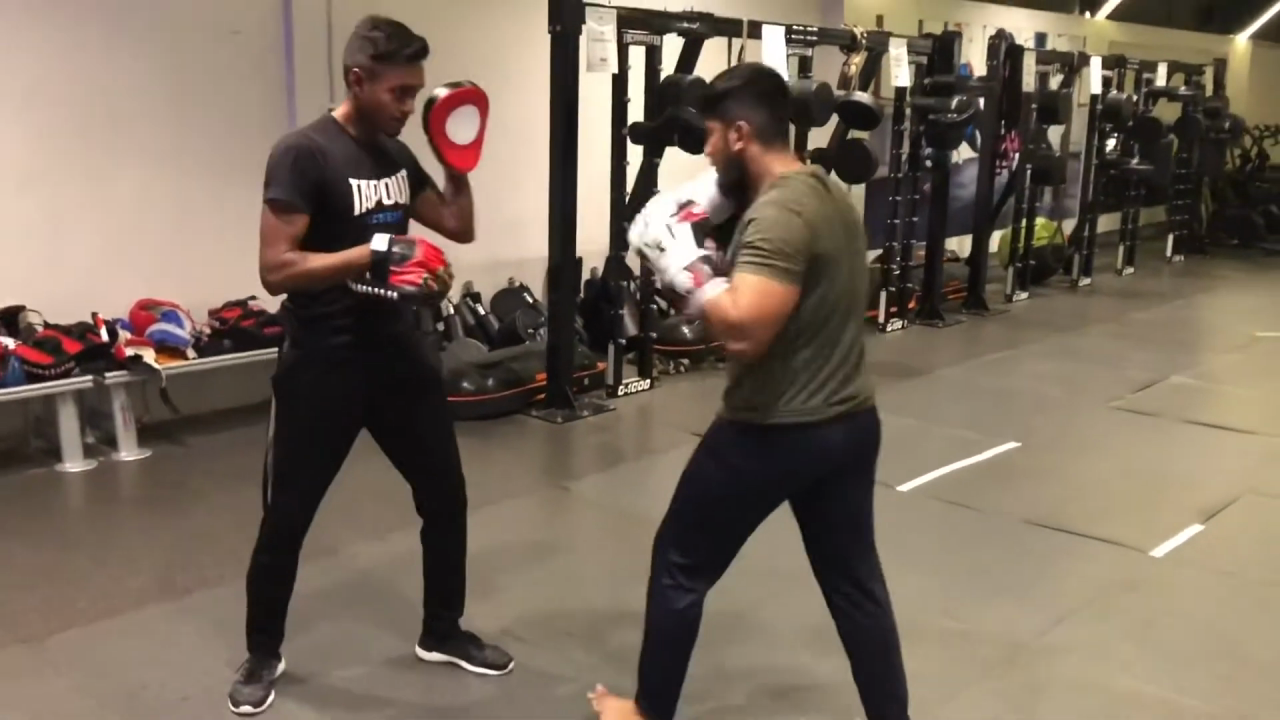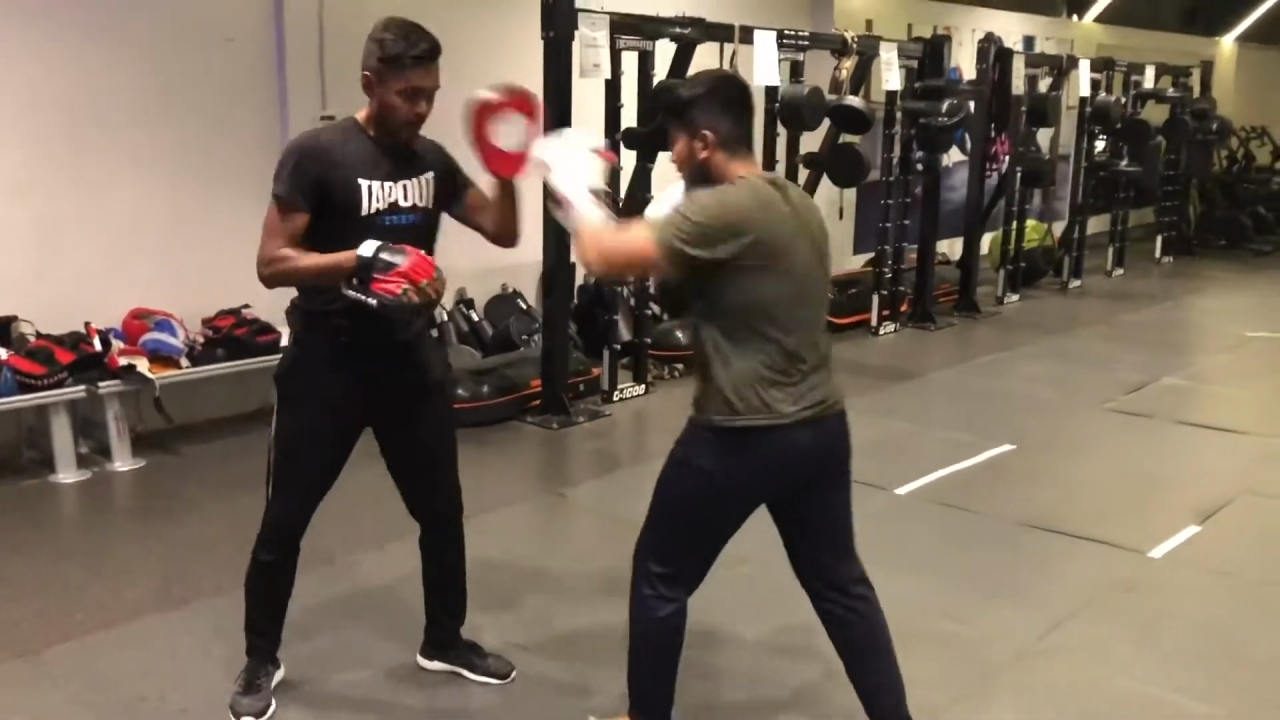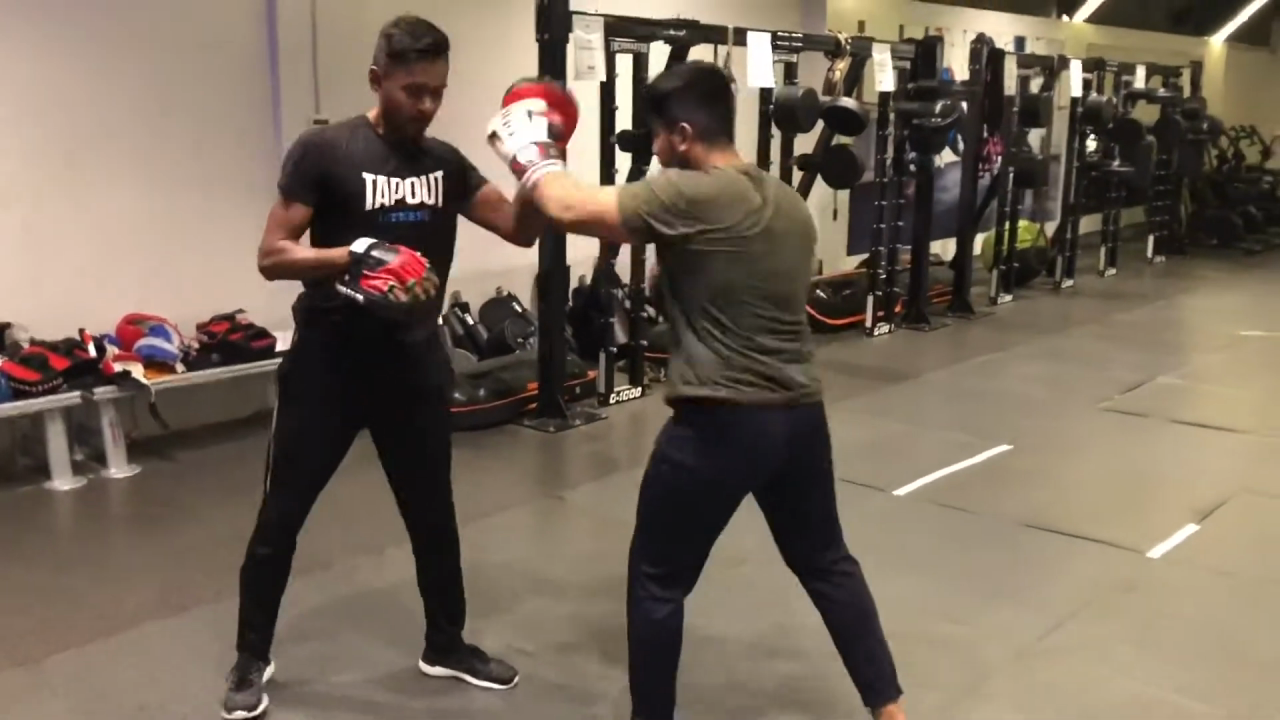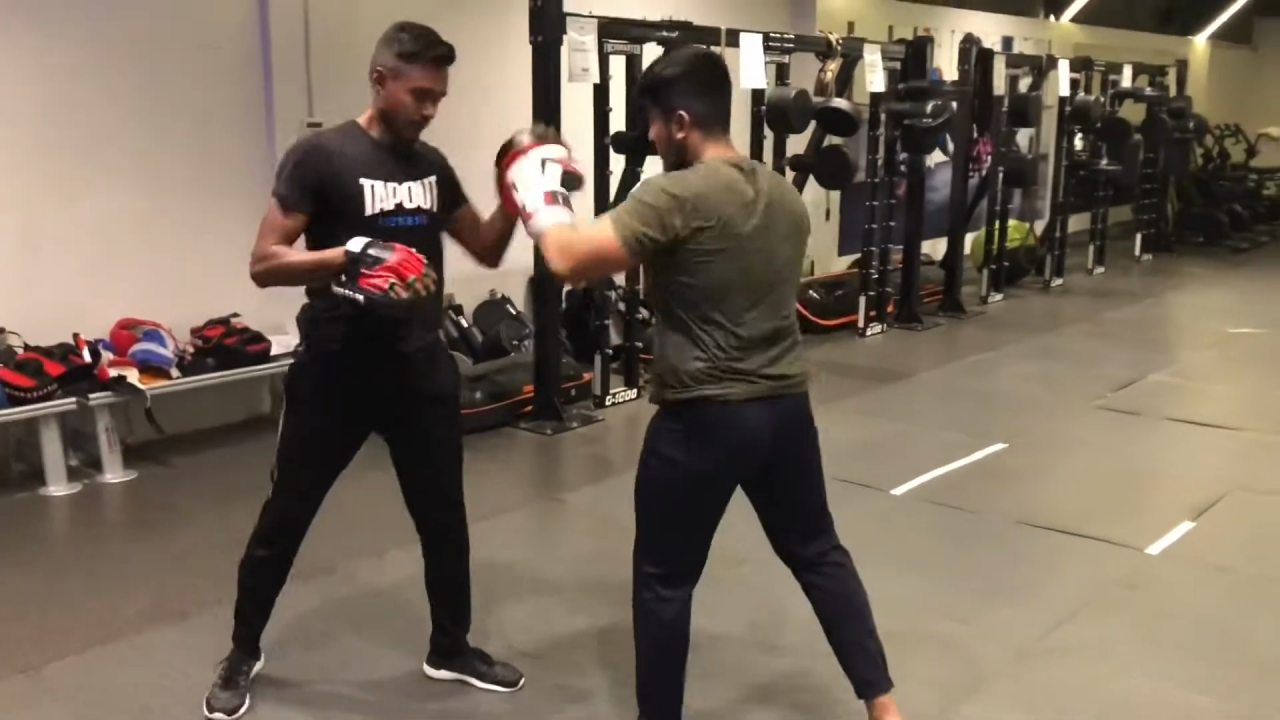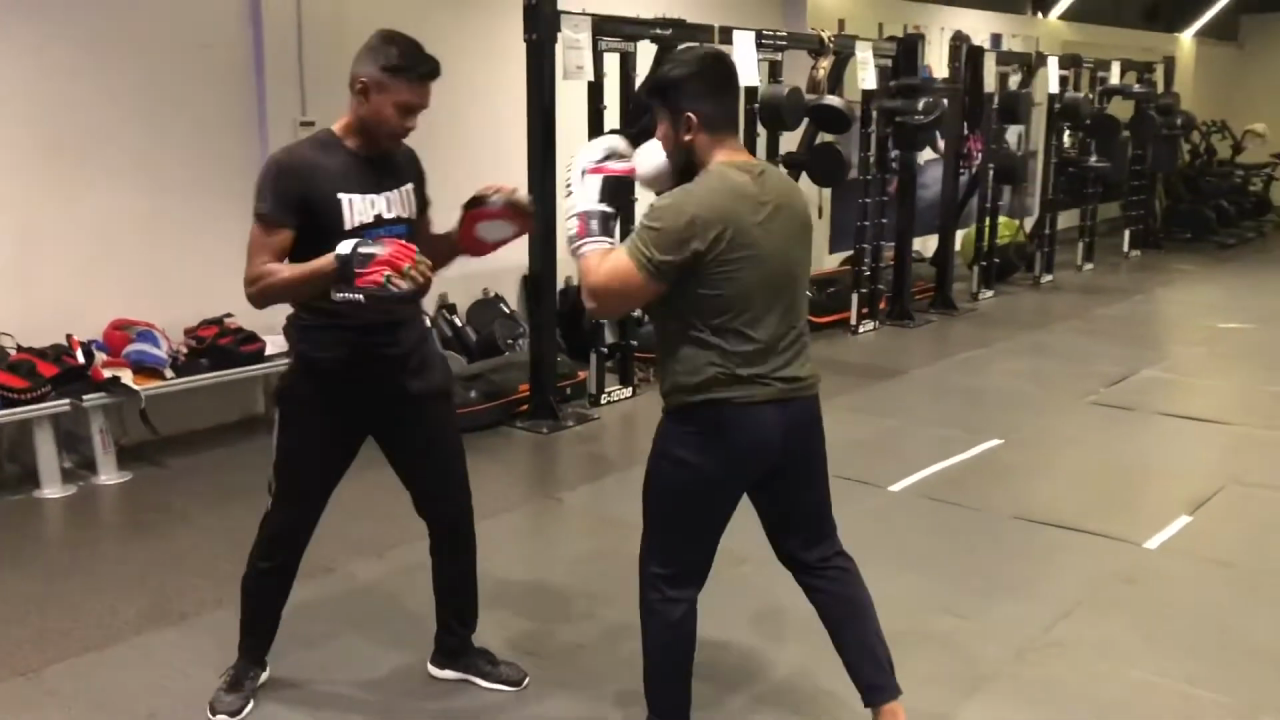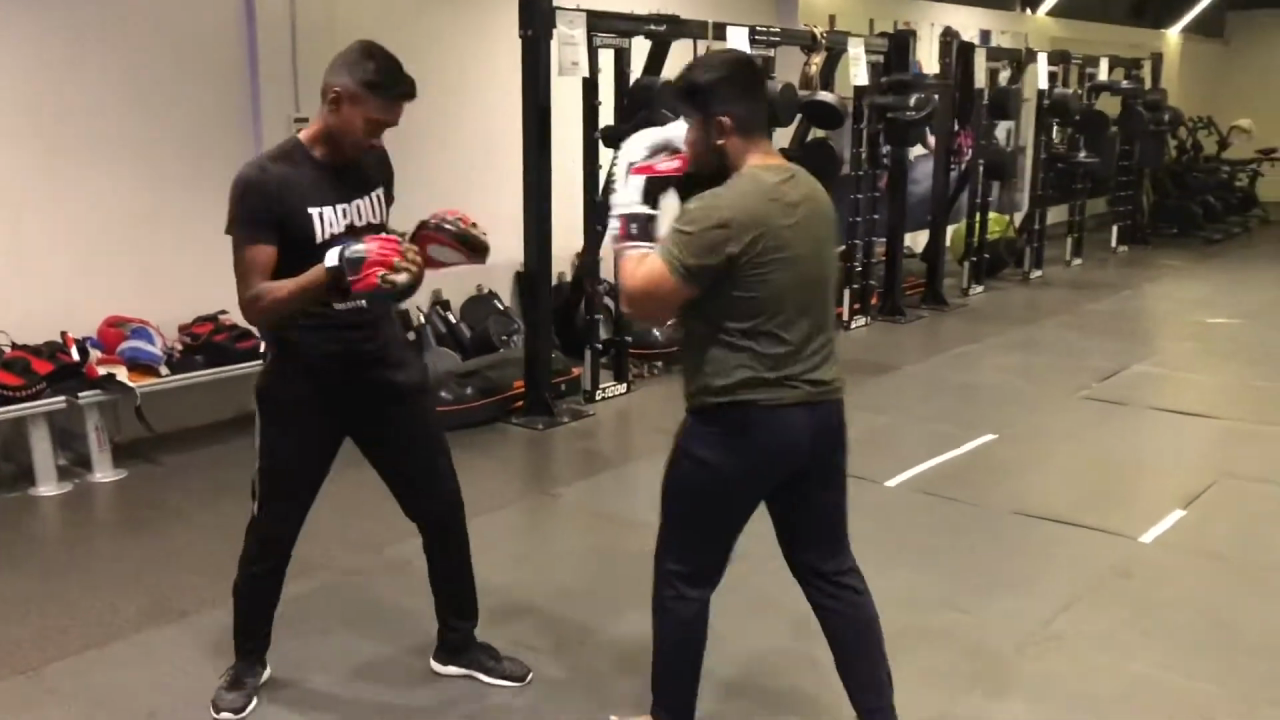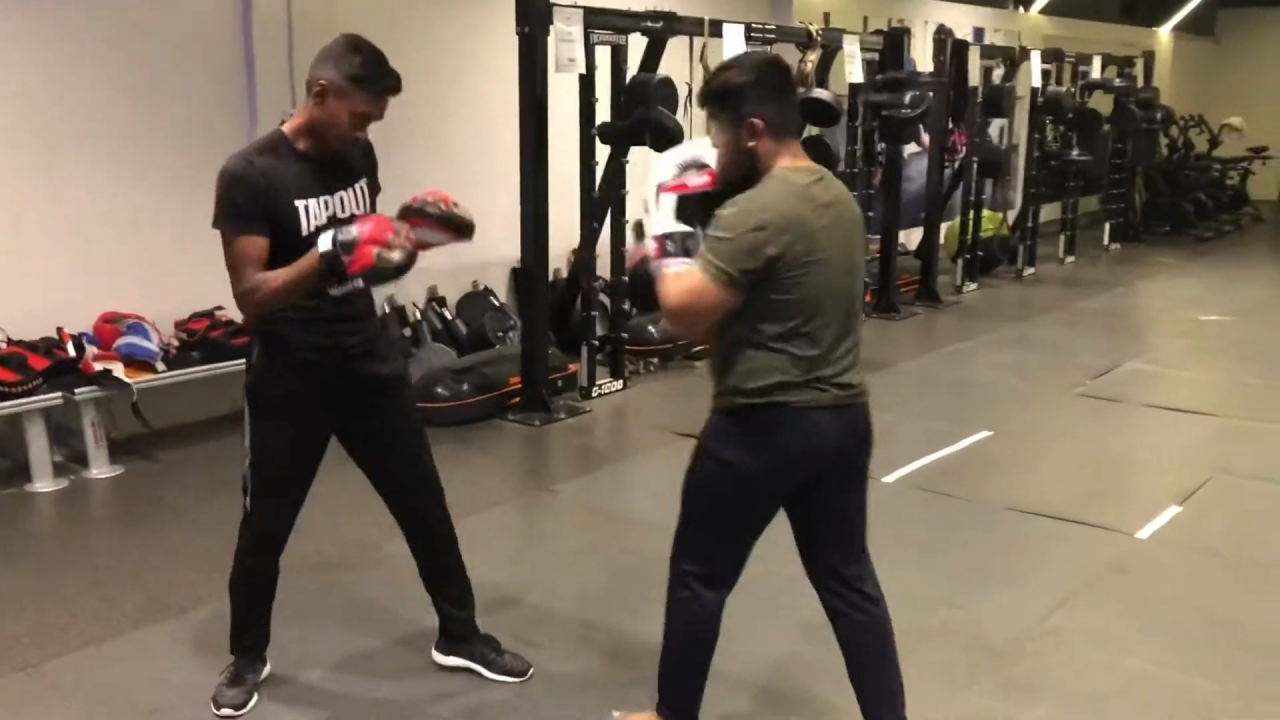
dt=0.1s
person 1, frame 1
left shoulder: (395, 154)
right shoulder: (303, 153)
left elbow: (461, 229)
right elbow: (276, 270)
left wrist: (458, 160)
right wrist: (376, 252)
left hip: (400, 354)
right hip: (322, 364)
left knee: (445, 497)
right knee: (287, 518)
left ankle: (442, 631)
right ankle: (262, 655)
person 1, frame 2
left shoulder: (431, 160)
right shoulder: (317, 154)
left elbow: (503, 231)
right elbow: (272, 264)
left wrist: (509, 169)
right wrist: (366, 259)
left hip: (411, 362)
right hip: (327, 364)
left knee: (440, 508)
right knee: (286, 518)
left ankle: (444, 640)
right ankle: (261, 664)
person 1, frame 3
left shoulder: (443, 159)
right shoulder: (324, 150)
left elbow: (521, 231)
right elbow: (272, 256)
right wrist: (358, 255)
left hip: (414, 363)
right hip: (327, 363)
left knee: (432, 514)
right knee: (281, 515)
left ankle: (445, 645)
right ankle: (252, 659)
person 1, frame 4
left shoulder: (431, 164)
right shoulder: (319, 156)
left elbow: (488, 252)
right elbow: (266, 264)
right wrist: (353, 255)
left hip: (420, 365)
right hip: (335, 368)
left knee: (443, 515)
right knee: (284, 517)
left ankle: (451, 649)
right ankle: (242, 655)
person 1, frame 5
left shoulder: (404, 164)
right shoulder: (296, 169)
right elbow: (259, 284)
left wrist: (471, 231)
right wrist: (343, 260)
left hip: (410, 368)
right hip: (325, 376)
left knee: (451, 512)
right knee: (287, 526)
left ankle: (455, 648)
right ankle: (249, 662)
person 1, frame 6
left shoulder: (373, 164)
right shoulder: (263, 182)
right elbow: (255, 304)
left wrist: (418, 250)
right wrist: (337, 268)
left hip: (385, 366)
right hip: (302, 382)
left knee: (441, 507)
right knee: (273, 530)
left ankle: (458, 644)
right ankle: (249, 660)
person 1, frame 7
left shoulder: (357, 156)
right shoulder: (249, 175)
right elbow: (250, 298)
left wrist: (404, 234)
right wrist: (330, 252)
left hip: (366, 359)
right hip: (289, 376)
left knee: (422, 499)
right knee: (266, 525)
left ankle: (459, 635)
right ankle: (248, 658)
person 2, frame 1
left shoulder: (779, 213)
right shoulder: (832, 197)
left elbow: (744, 331)
left wrist: (677, 257)
right wrist: (720, 204)
left hip: (770, 433)
right hip: (850, 425)
left knee: (679, 566)
right knee: (854, 578)
person 2, frame 2
left shoulder: (725, 212)
right shoulder: (798, 208)
left elbow: (608, 256)
right wrist: (676, 244)
left hip: (741, 438)
right hip: (820, 428)
left knee: (659, 576)
right knee: (838, 578)
person 2, frame 3
left shoulder: (688, 196)
right shoulder: (789, 202)
left elbow: (570, 208)
left wrist: (525, 148)
left hip: (717, 430)
right hip: (799, 417)
left knee: (657, 581)
right knee: (827, 563)
person 2, frame 4
left shoulder: (678, 196)
right shoulder: (782, 193)
left elbow: (568, 256)
left wrist: (532, 185)
left hip: (702, 421)
right hip: (783, 406)
left knee: (662, 580)
right knee: (817, 553)
person 2, frame 5
left shoulder: (690, 208)
right shoulder: (786, 192)
left elbow: (604, 294)
left wrist: (585, 201)
right wrist: (655, 170)
left hip: (713, 424)
right hip: (795, 410)
left knee: (668, 578)
right knee: (821, 559)
person 2, frame 6
left shoulder: (720, 210)
right shoulder: (809, 192)
left elbow: (641, 300)
left wrist: (627, 200)
right wrist: (684, 161)
left hip: (738, 425)
right hip: (818, 416)
left knee: (683, 576)
right knee: (830, 571)
person 2, frame 7
left shoulder: (756, 213)
right shoulder: (837, 196)
left elbow: (684, 314)
left wrist: (664, 220)
right wrist: (716, 174)
left hip: (764, 426)
right hip: (844, 419)
left knee: (699, 575)
right knee: (847, 577)
